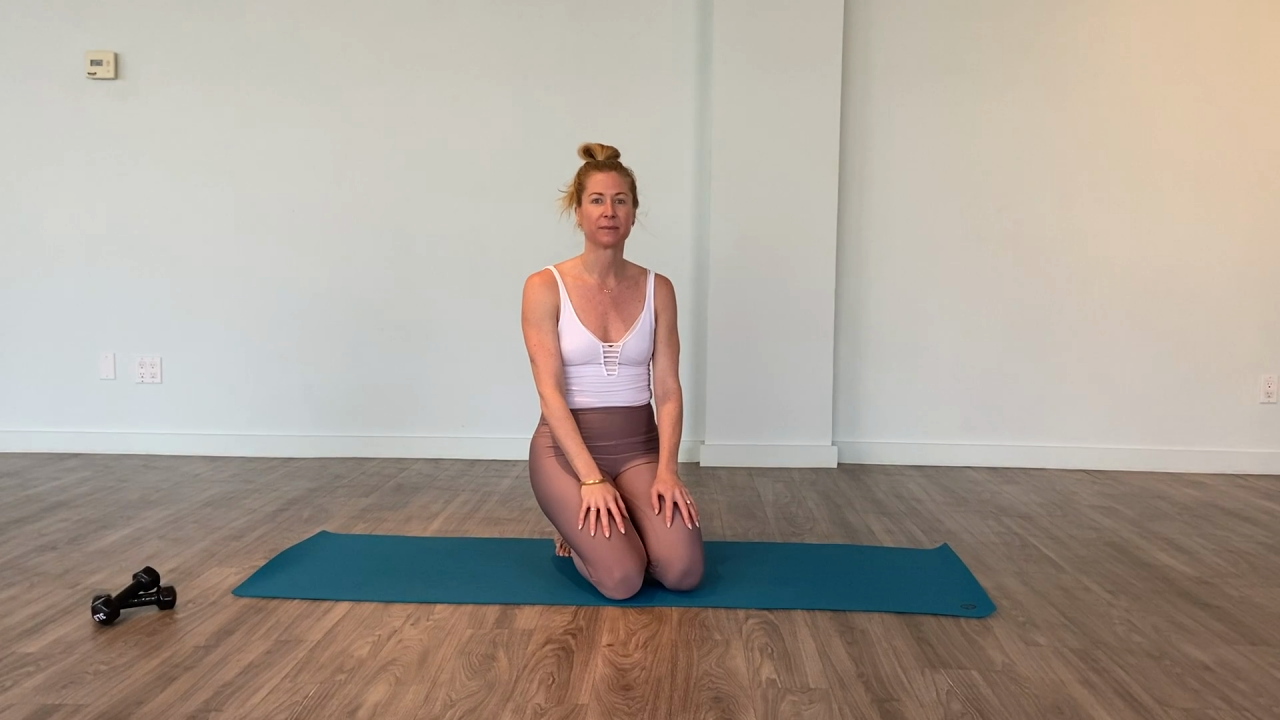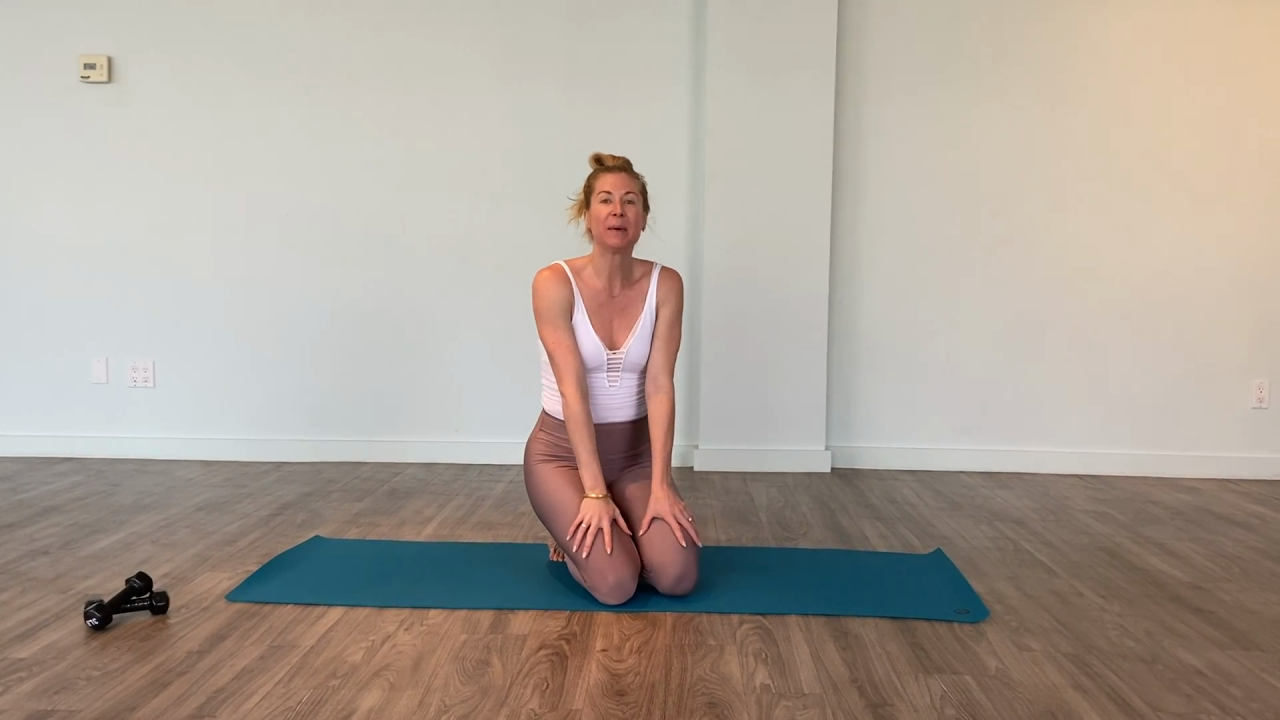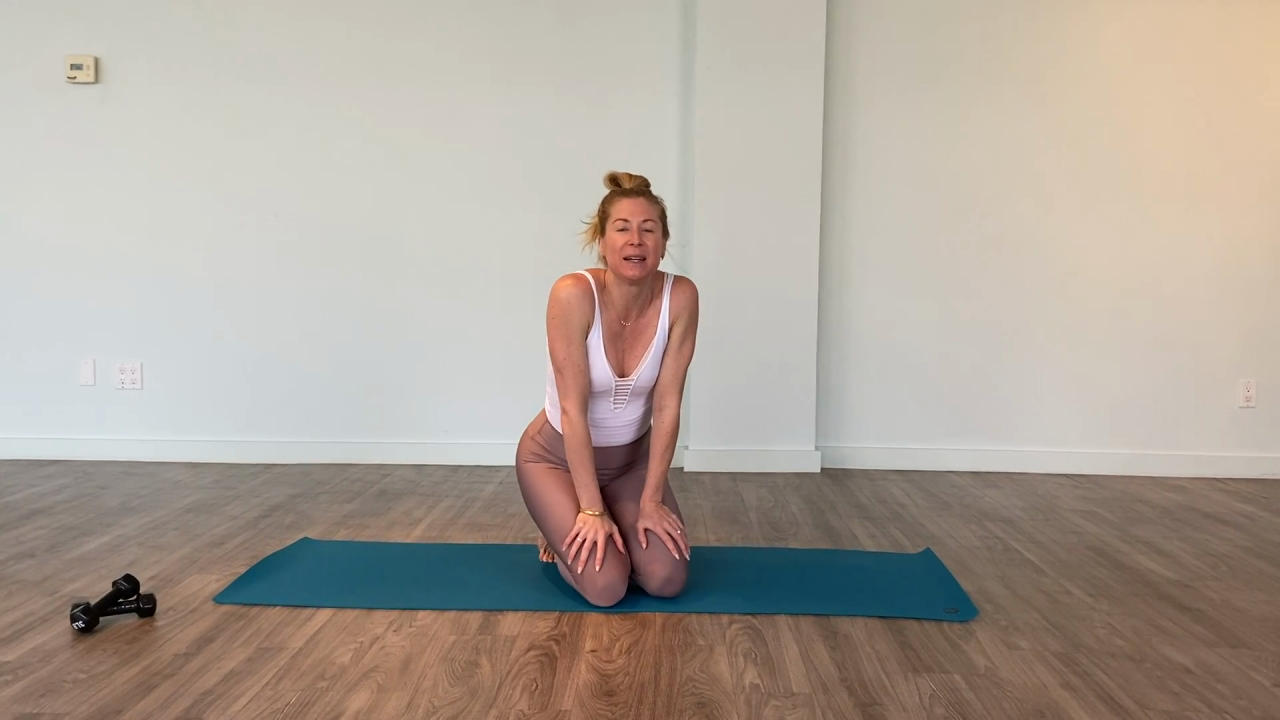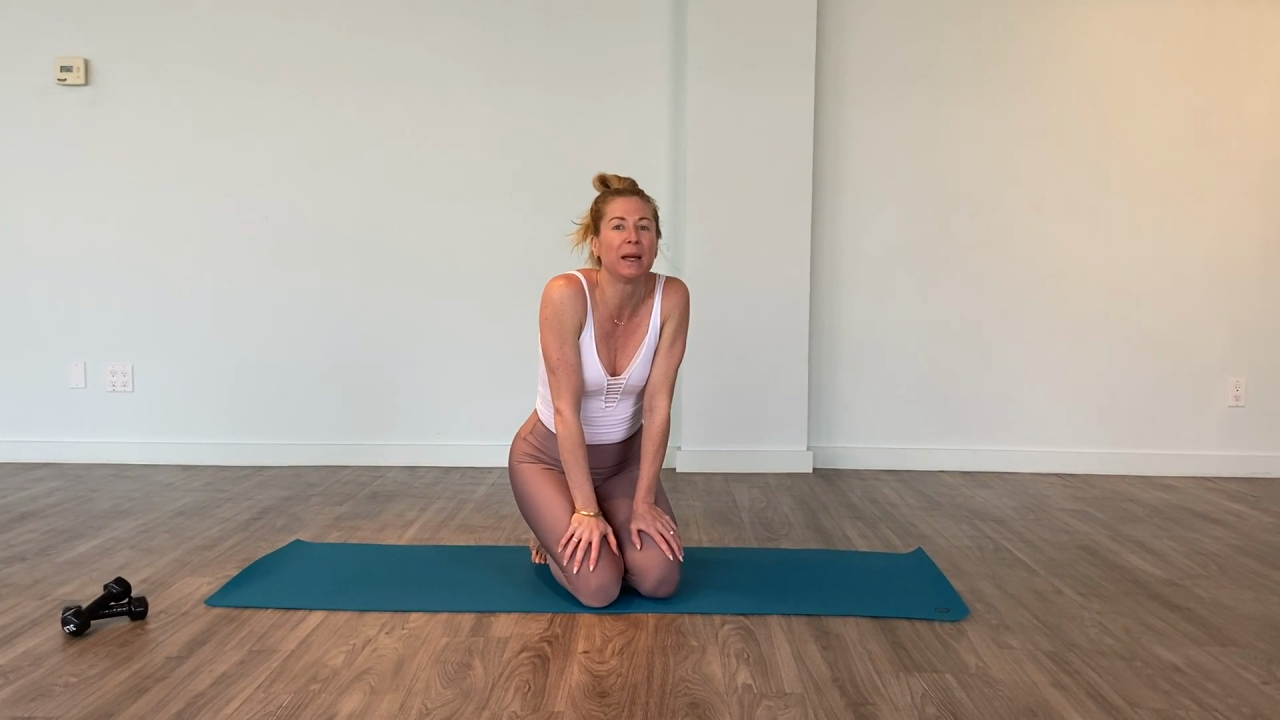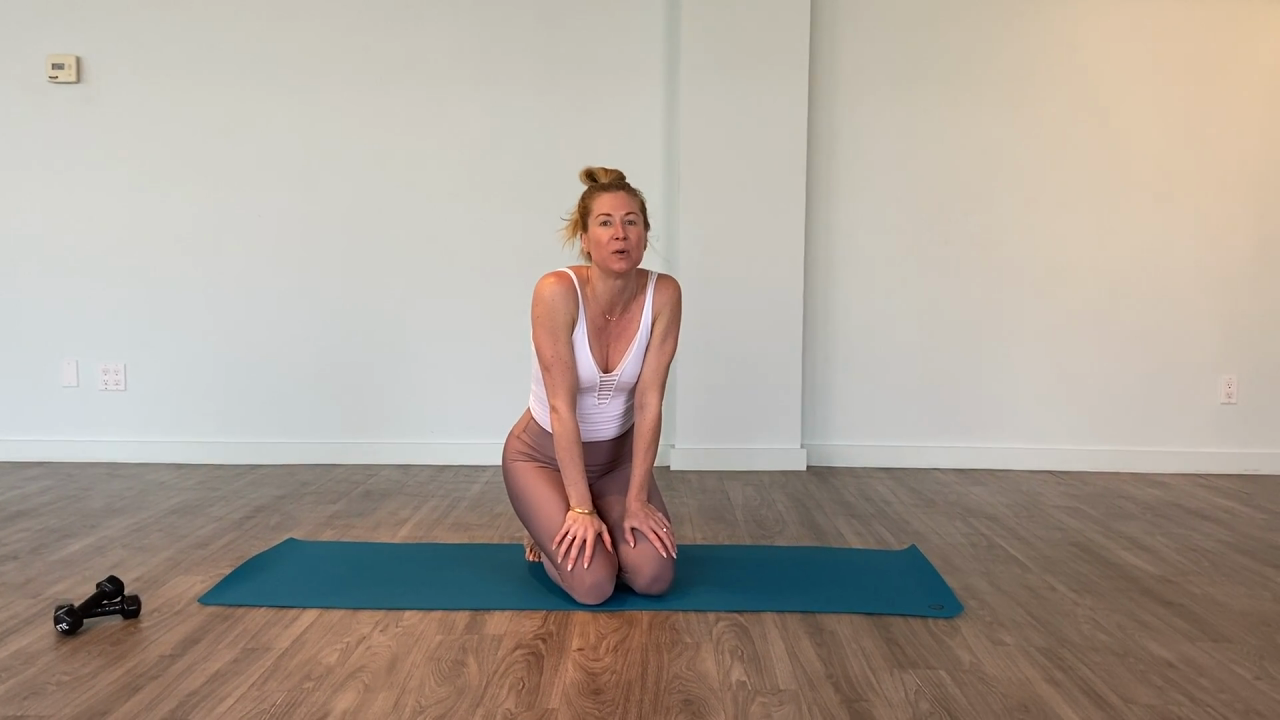
dt=1s
person 1, frame 1
left shoulder: (657, 289)
right shoulder: (544, 287)
left elbow: (668, 390)
right elbow: (550, 392)
left wrist: (667, 470)
right wrist: (591, 478)
left hip: (638, 446)
right hip: (567, 447)
left knee: (683, 572)
right knee: (622, 580)
left ankle: (623, 522)
right ankle: (577, 532)
person 1, frame 2
left shoulder: (664, 284)
right shoulder: (554, 282)
left elbow: (660, 388)
right elbow: (571, 390)
left wrist: (660, 485)
right wrist: (594, 491)
left hip: (635, 452)
right hip: (562, 453)
left knee: (678, 577)
right knee: (615, 584)
left ankle: (616, 526)
right ankle: (572, 532)
person 1, frame 3
left shoulder: (680, 298)
right shoulder: (573, 294)
left elbow: (667, 406)
right elbow: (573, 410)
left wrist: (652, 499)
right wrist: (591, 510)
left hip: (632, 457)
right hip: (556, 456)
left knee: (667, 580)
right knee: (606, 587)
left ankle: (611, 532)
right ankle: (566, 534)
person 1, frame 4
left shoulder: (672, 298)
right shoulder: (566, 293)
left elbow: (658, 406)
right elbow: (566, 409)
left wrist: (644, 501)
right wrist: (586, 510)
left hip: (623, 456)
right hip: (549, 456)
left knee: (660, 580)
right knee: (599, 587)
left ankle: (608, 532)
right ankle: (557, 536)
person 1, frame 5
left shoulder: (663, 295)
right shoulder: (557, 291)
left elbow: (649, 403)
right elbow: (562, 407)
left wrist: (638, 499)
right wrist: (581, 507)
left hip: (616, 454)
right hip: (544, 454)
left knee: (654, 577)
right knee: (593, 585)
left ankle: (603, 529)
right ankle: (552, 532)
